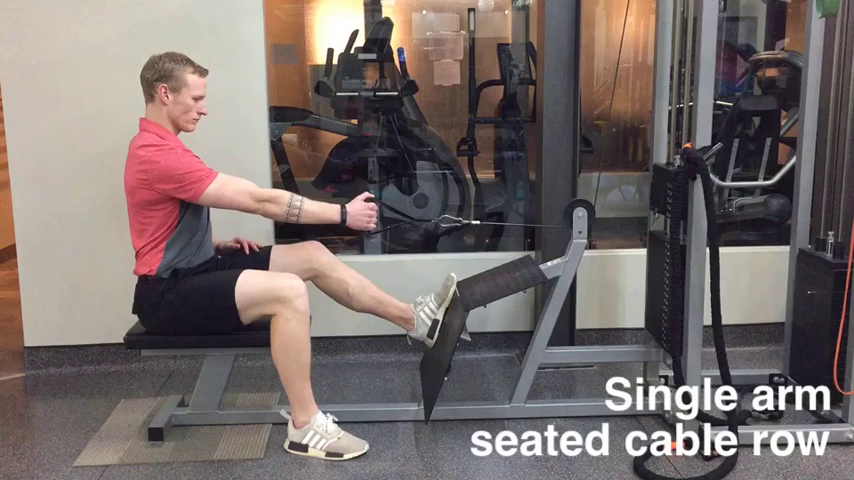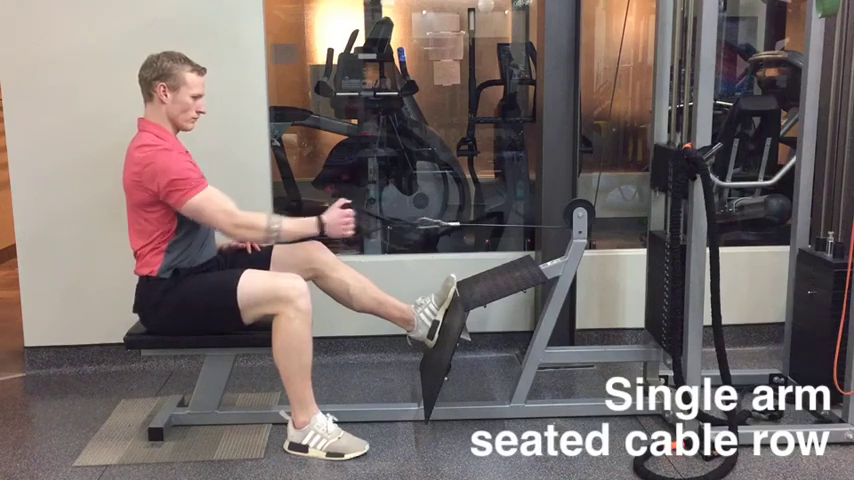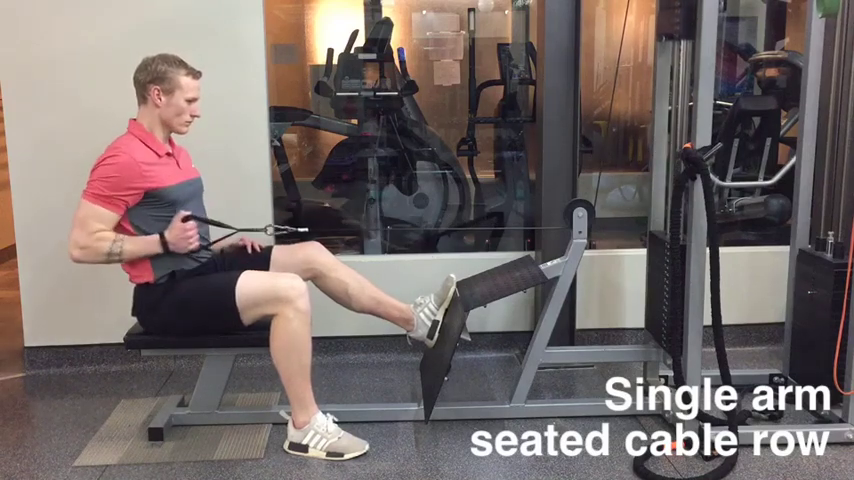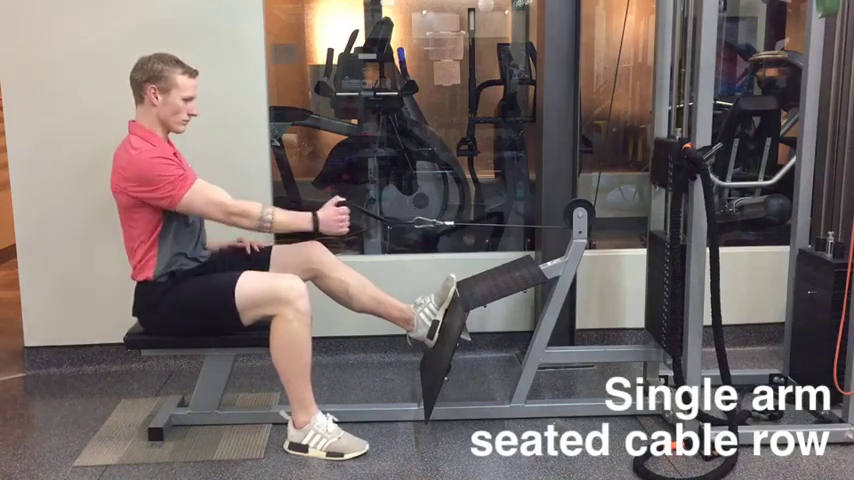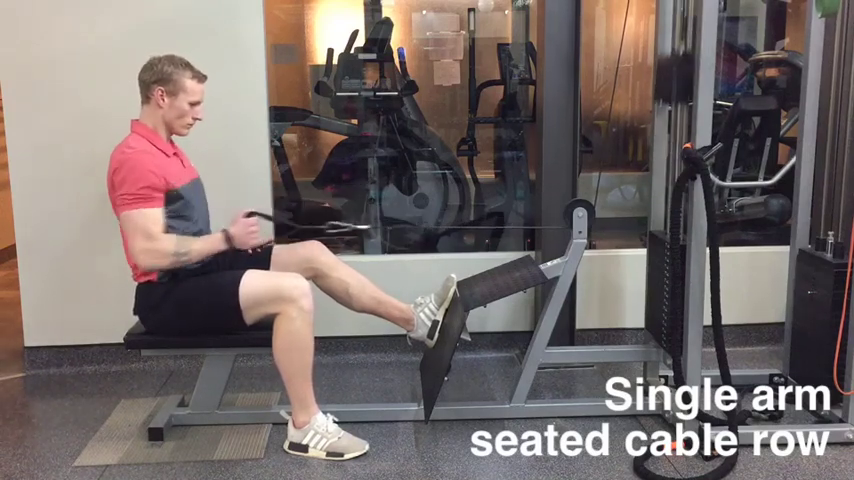
dt=1s
person 1, frame 1
left shoulder: (159, 145)
right shoulder: (158, 156)
right elbow: (258, 200)
left wrist: (219, 244)
right wrist: (342, 213)
left hip: (193, 270)
right hip: (168, 293)
left knee: (313, 256)
right knee: (289, 292)
left ankle: (414, 320)
right ankle: (305, 426)
person 1, frame 2
left shoulder: (161, 145)
right shoulder: (157, 156)
right elbow: (237, 223)
right wrist: (320, 223)
left hip: (195, 270)
right hip: (169, 292)
left knee: (313, 255)
right knee: (291, 291)
left ankle: (415, 321)
right ankle: (305, 427)
person 1, frame 3
left shoulder: (171, 150)
right shoulder: (125, 160)
right elbow: (83, 245)
left wrist: (223, 245)
right wrist: (165, 242)
left hip: (199, 268)
right hip: (166, 294)
left knee: (310, 254)
right knee: (289, 290)
left ankle: (415, 320)
right ankle: (305, 426)
person 1, frame 4
left shoulder: (158, 148)
right shoulder: (141, 158)
right elbow: (231, 210)
left wrist: (221, 246)
right wrist: (314, 220)
left hip: (193, 269)
right hip: (166, 294)
left knee: (312, 256)
right knee: (289, 292)
left ankle: (415, 320)
right ankle: (305, 426)
person 1, frame 5
left shoulder: (165, 149)
right shoulder: (136, 158)
right elbow: (147, 254)
left wrist: (229, 241)
right wrist: (226, 239)
left hip: (201, 269)
right hip: (169, 295)
left knee: (312, 254)
right knee: (293, 291)
left ankle: (416, 320)
right ankle: (306, 427)
